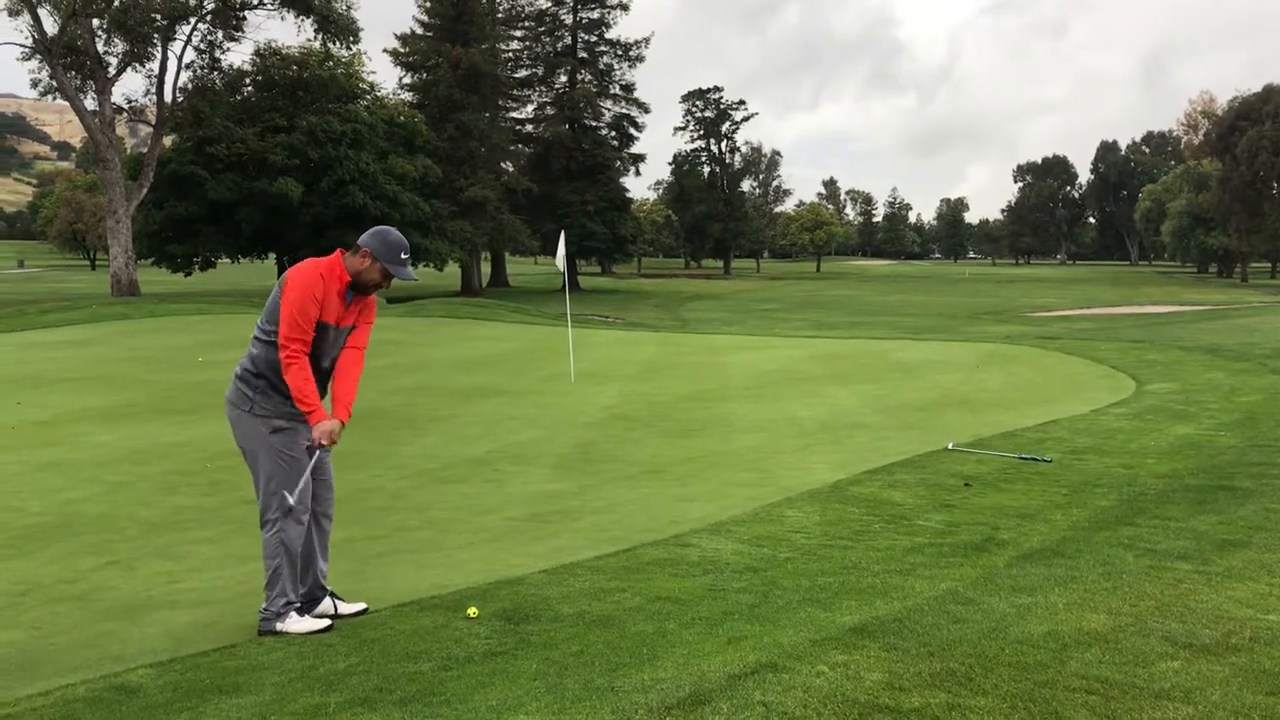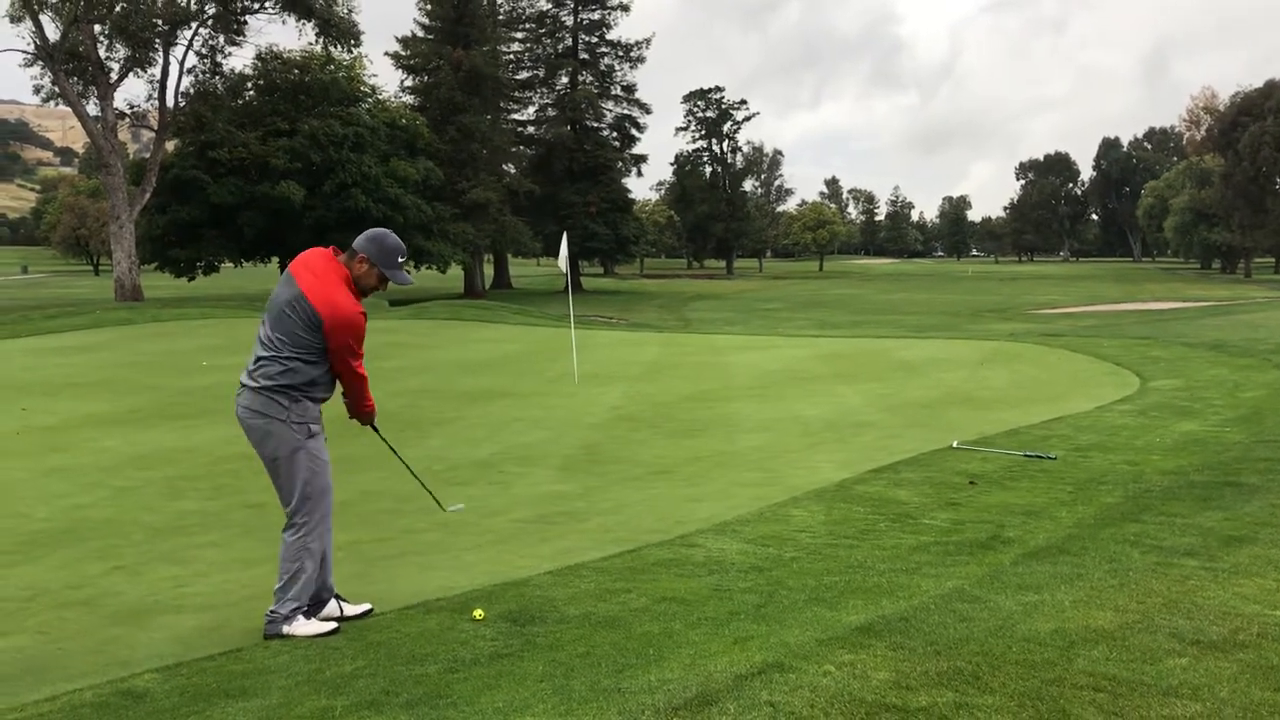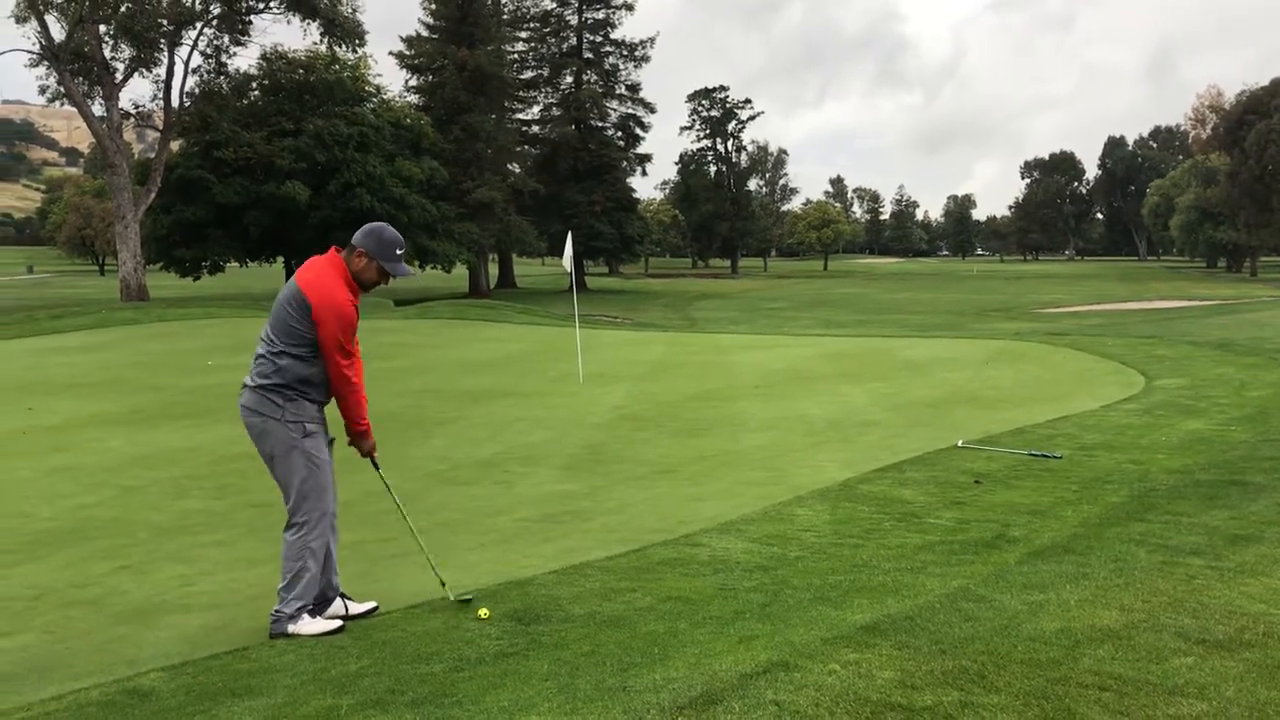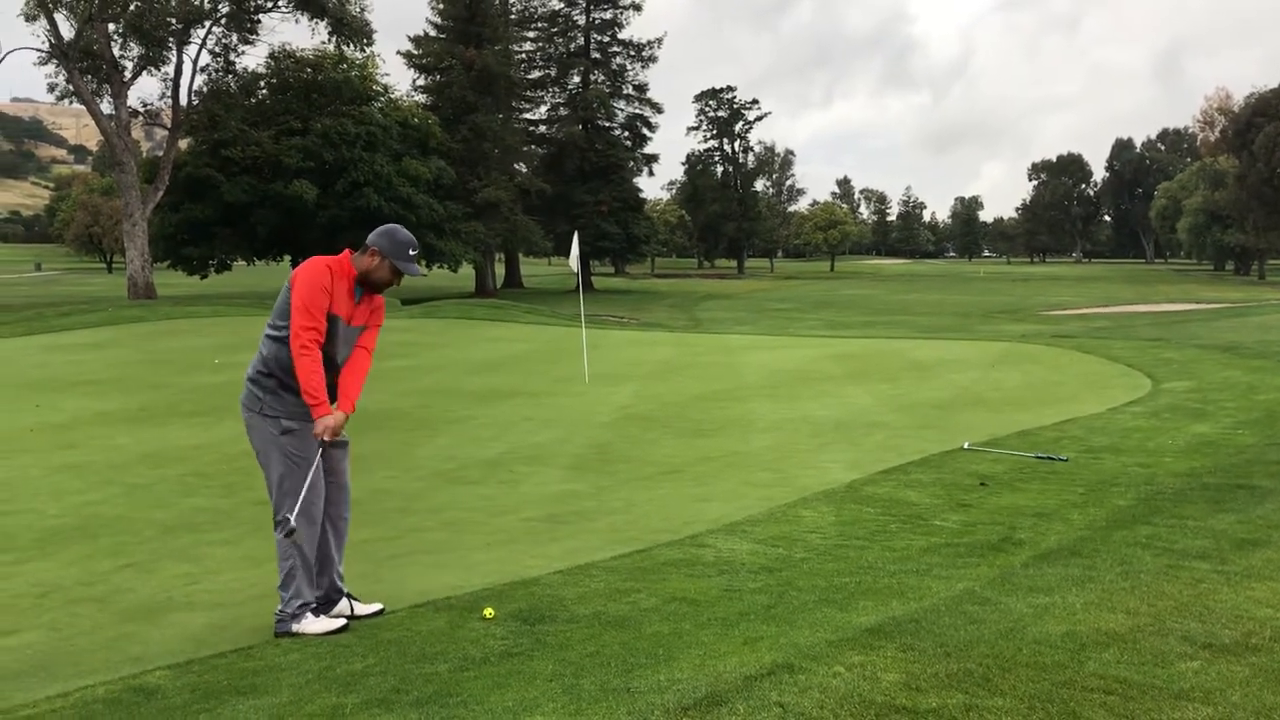
dt=0.4s
person 1, frame 1
left shoulder: (365, 302)
right shoulder: (311, 279)
left elbow: (349, 361)
right elbow: (292, 354)
left wrist: (335, 418)
right wrist: (316, 417)
left hip: (300, 408)
right hip: (263, 404)
left knee: (319, 504)
right knee: (288, 507)
left ankle: (313, 596)
right ankle: (278, 611)
person 1, frame 2
left shoulder: (312, 259)
right shoulder: (344, 309)
right elbow: (350, 369)
left wrist: (354, 399)
right wrist: (365, 408)
left hip: (260, 401)
right hip: (284, 412)
left knee: (312, 508)
right knee: (310, 512)
left ankle: (318, 598)
right ankle: (285, 614)
person 1, frame 3
left shoulder: (327, 270)
right shoulder: (333, 294)
left elbow: (347, 358)
right elbow: (342, 371)
left wrist: (357, 420)
right wrist: (363, 429)
left hip: (297, 407)
right hip: (282, 409)
left knee: (322, 506)
right knee: (310, 510)
left ankle: (324, 597)
right ankle: (290, 613)
person 1, frame 4
left shoulder: (375, 303)
right shoulder: (319, 273)
left elbow: (359, 359)
right elbow: (304, 345)
left wrist: (342, 413)
right wrist: (322, 410)
left hip: (321, 410)
right hip: (276, 405)
left knee: (334, 506)
right knee: (300, 507)
left ankle: (329, 597)
right ankle: (294, 611)
